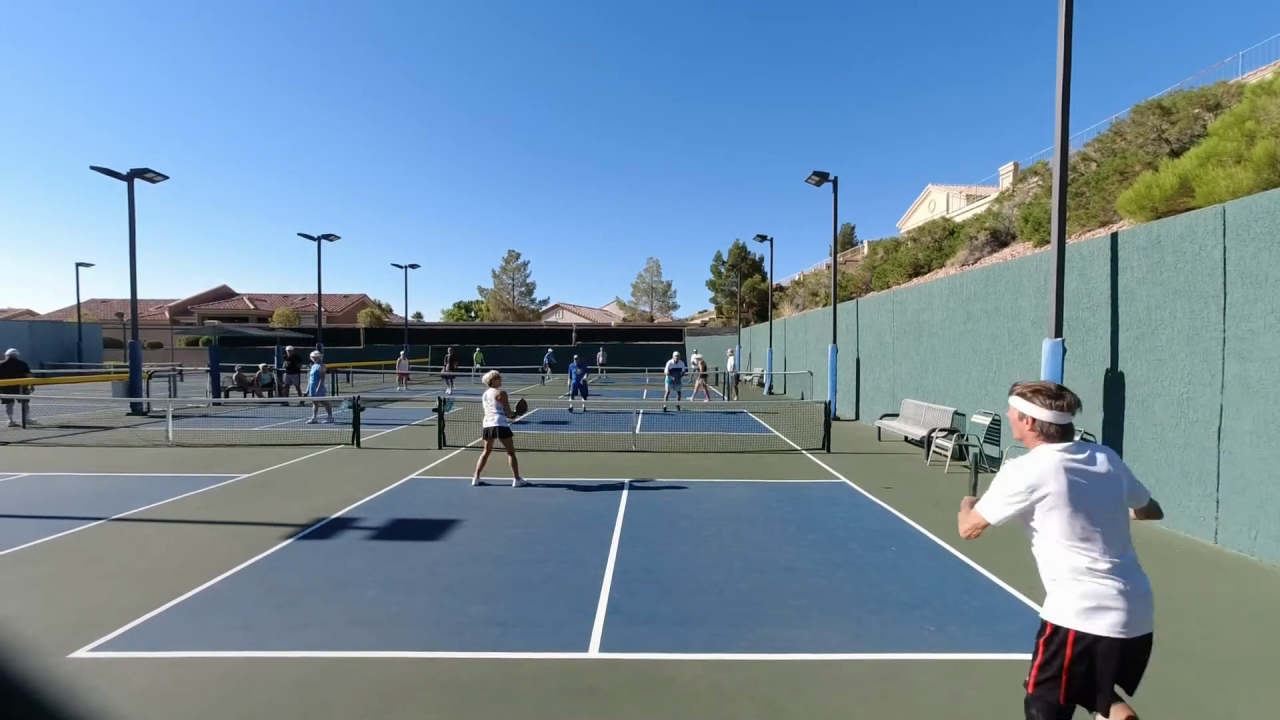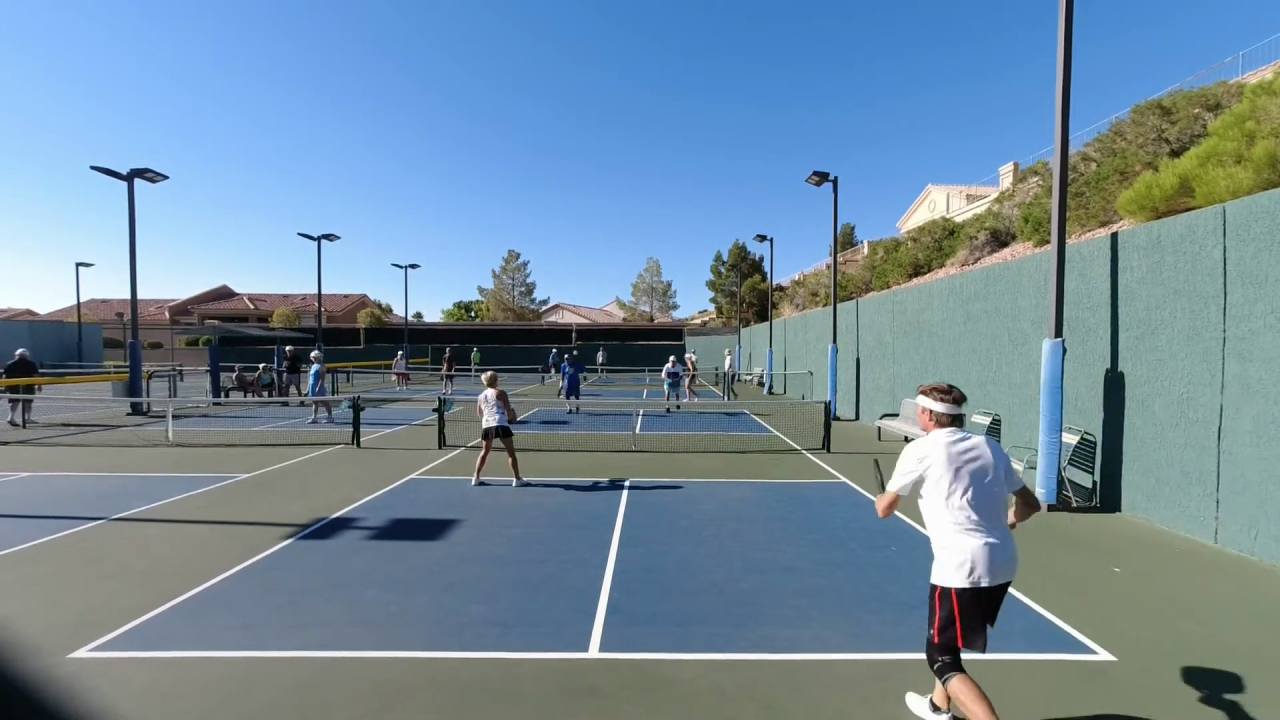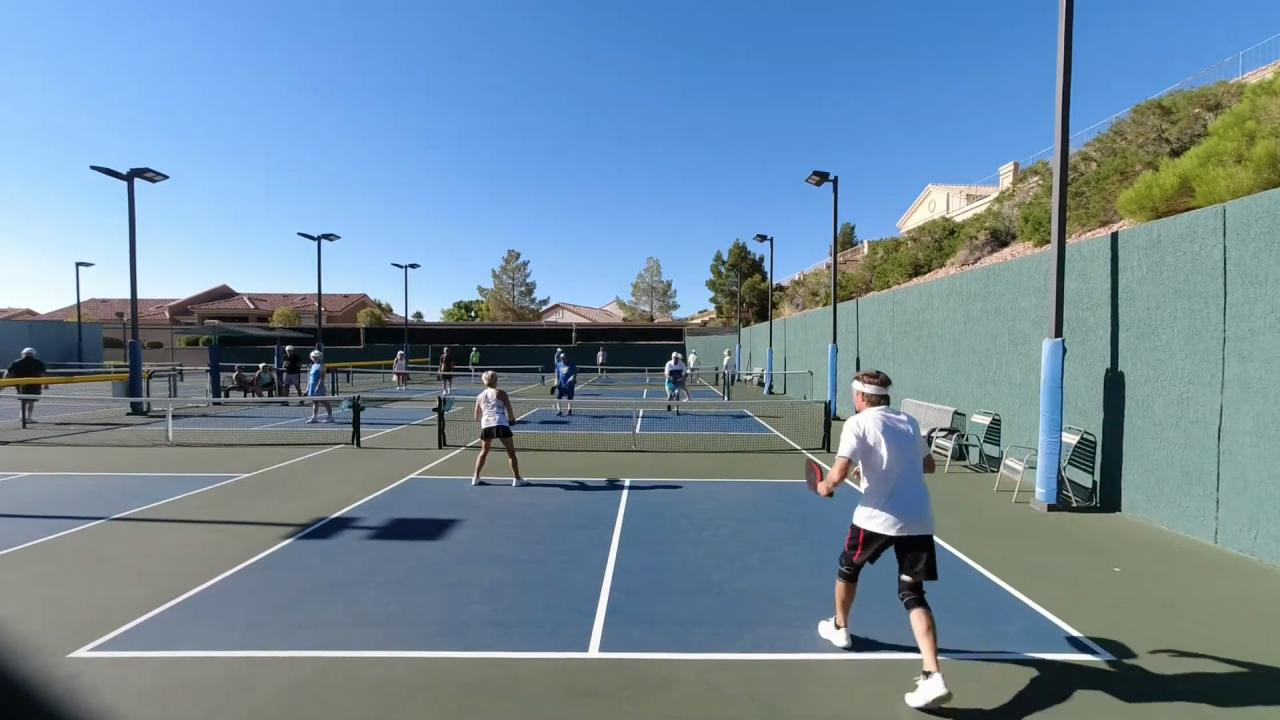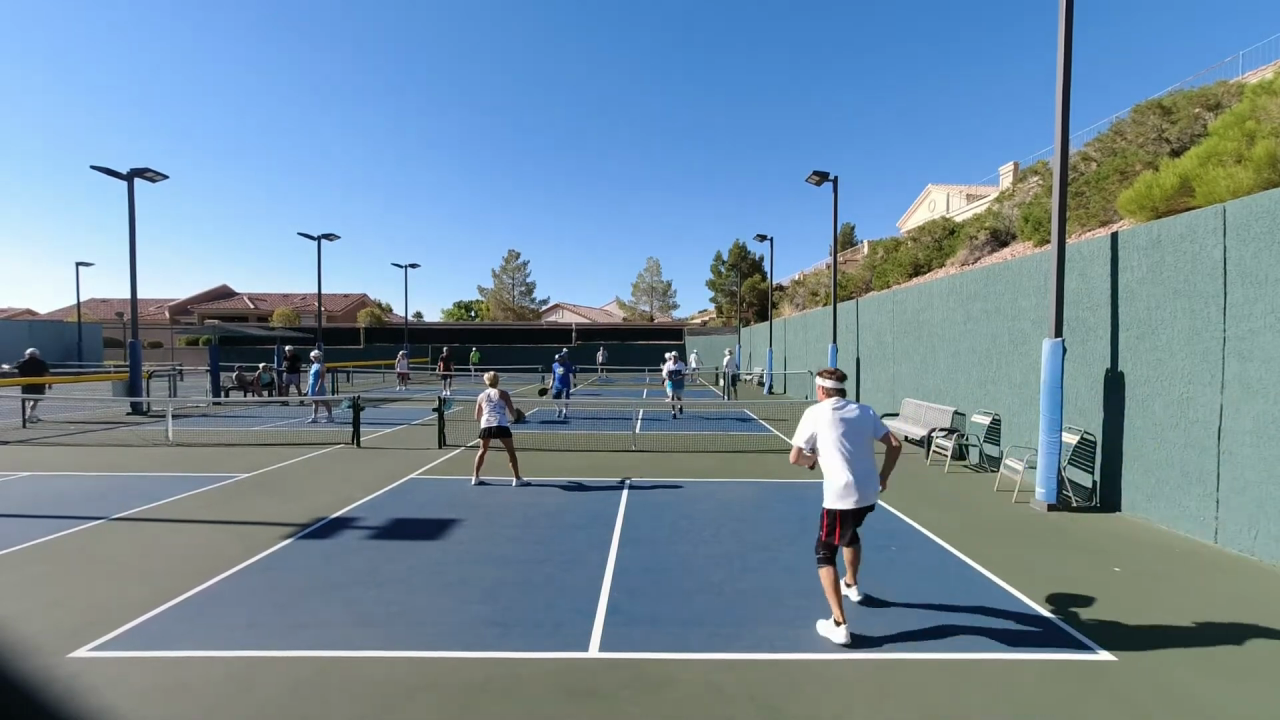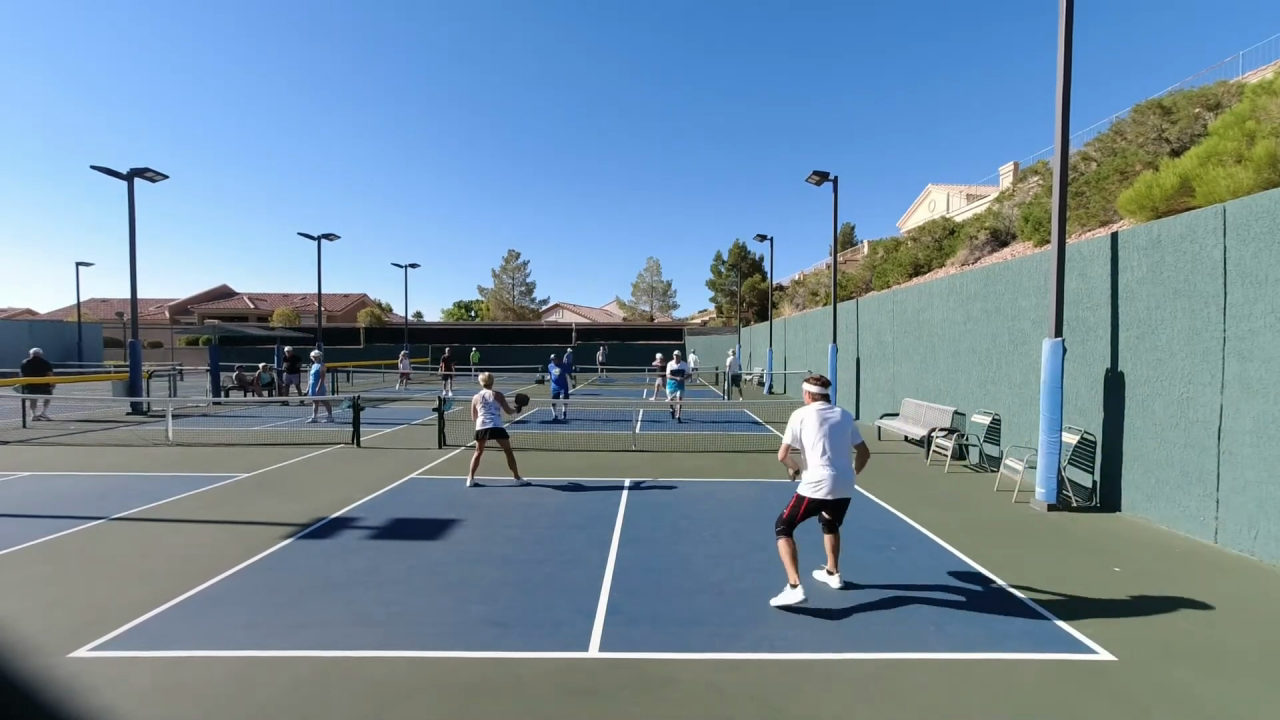
dt=0.3s
person 1, frame 1
left shoulder: (1023, 472)
right shoulder: (1106, 459)
left elbow: (968, 531)
right elbow: (1151, 511)
left wrist: (967, 507)
left hip: (1082, 614)
right hip: (1137, 613)
person 1, frame 2
left shoulder: (920, 450)
right shoulder: (990, 447)
left elbow: (885, 508)
right elbow: (1029, 504)
left wrist: (883, 495)
right wrist: (1011, 521)
left hip: (962, 567)
right hip: (1002, 562)
left knee: (943, 661)
right knee: (944, 632)
person 1, frame 3
left shoulder: (858, 424)
right shoulder: (909, 423)
left elbow: (838, 474)
right elbow: (928, 464)
left wrist: (824, 486)
left hip: (878, 517)
right hip: (919, 520)
left knee: (848, 568)
right knee: (911, 594)
left ankle: (840, 629)
right ankle: (932, 676)
person 1, frame 4
left shoulder: (814, 414)
right shoulder: (865, 411)
left elbow: (794, 457)
right elbow: (894, 445)
left wrist: (812, 458)
right wrist: (883, 476)
left hip: (840, 493)
right hip: (868, 491)
left knee: (825, 555)
right knee: (848, 535)
left ankle: (838, 624)
right ankle: (851, 585)
person 1, frame 5
left shoulder: (800, 415)
right shoulder: (844, 415)
left elbow: (783, 456)
right elbow: (863, 453)
left wrist: (795, 467)
left hip: (816, 485)
right hip: (844, 486)
left knee: (783, 528)
right knee: (830, 522)
left ankle: (794, 587)
right ankle: (832, 572)
